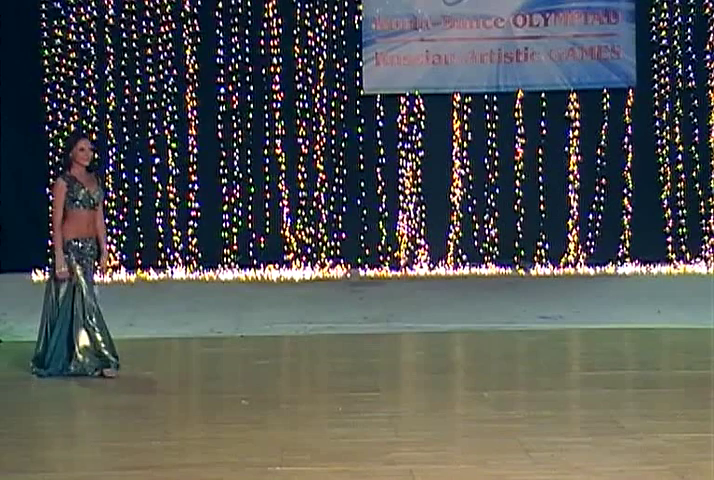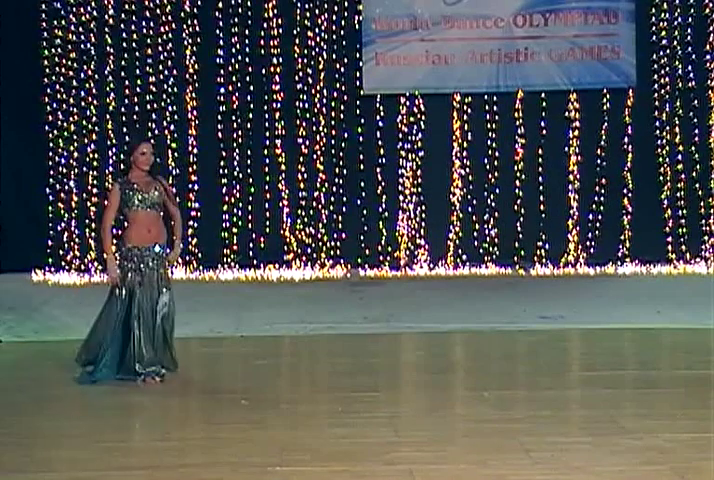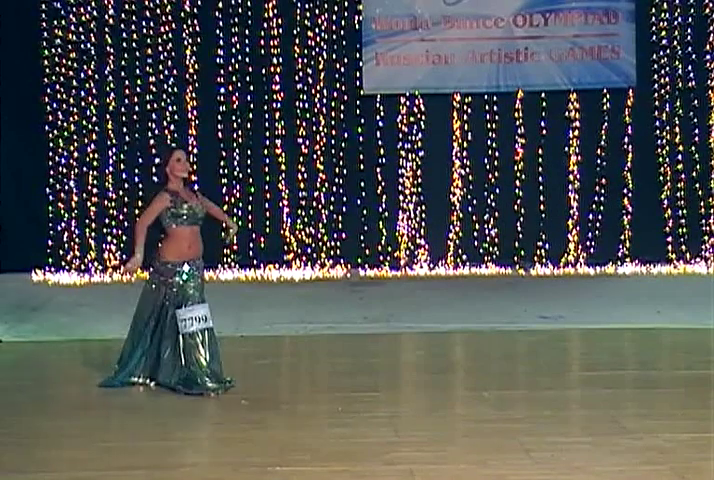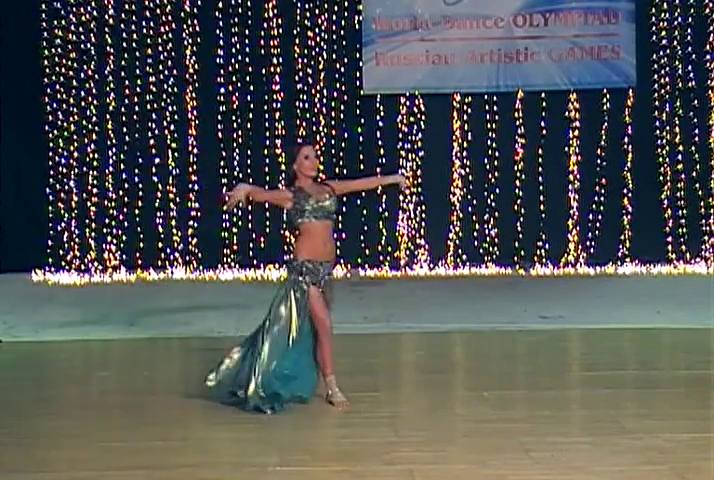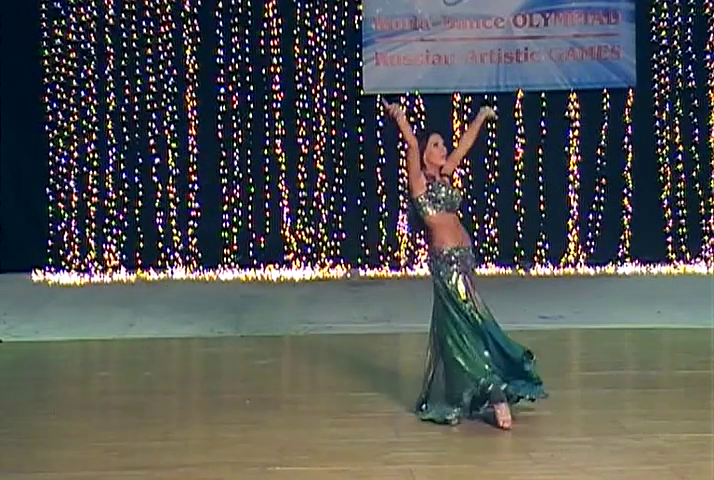
dt=1s
person 1, frame 1
left shoulder: (94, 180)
right shoulder: (63, 181)
right elbow: (56, 221)
left wrist: (104, 250)
right wrist: (58, 256)
left hip: (90, 246)
right hip: (70, 246)
left knee: (80, 303)
right knee: (84, 301)
left ankle: (75, 357)
right ankle: (97, 360)
person 1, frame 2
left shoulder: (158, 183)
right shoulder: (120, 186)
left elbow: (174, 211)
right elbow: (106, 226)
left wrist: (177, 243)
right wrist: (111, 260)
left hip: (159, 251)
right hip: (132, 253)
left knee: (158, 307)
right knee: (138, 308)
left ankle: (156, 360)
right ankle: (145, 366)
person 1, frame 3
left shoulder: (191, 193)
right shoulder: (165, 196)
left elbow: (209, 207)
right elbow: (143, 221)
left wrist: (230, 222)
right wrist: (138, 253)
left hip: (193, 266)
right hip: (169, 265)
left knee: (193, 320)
right knee: (153, 320)
left ankle: (198, 378)
right ankle: (140, 371)
person 1, frame 4
left shoulder: (329, 187)
right shoulder: (289, 194)
left elbow: (359, 183)
right elbow: (263, 195)
left wrist: (391, 178)
right wrist: (246, 189)
left hip: (326, 266)
right hip: (303, 265)
left knee: (303, 326)
right knee: (324, 325)
right ankle: (329, 385)
person 1, frame 5
left shoulder: (444, 176)
right shoulder: (419, 181)
left elbow: (464, 145)
right elbow: (411, 144)
left wrist: (481, 116)
right wrist: (399, 116)
left hip: (463, 255)
right hip: (446, 257)
left knee: (457, 327)
right knee: (475, 324)
left ankle: (447, 400)
right ankle: (495, 395)
